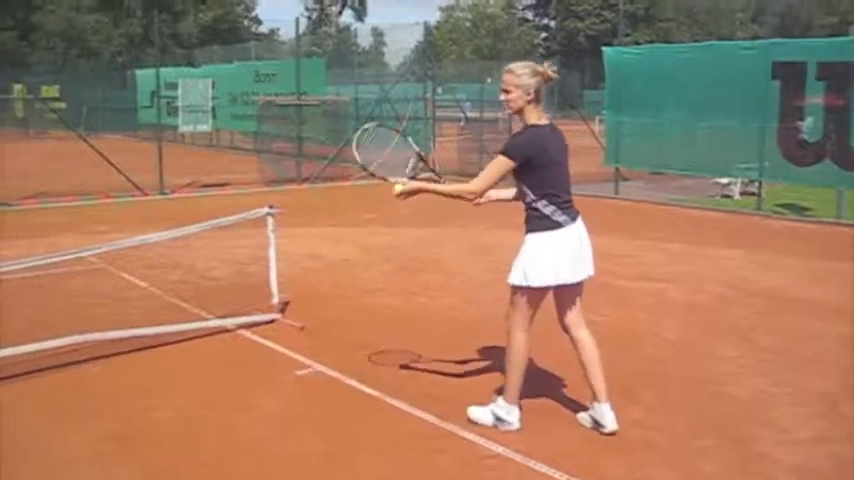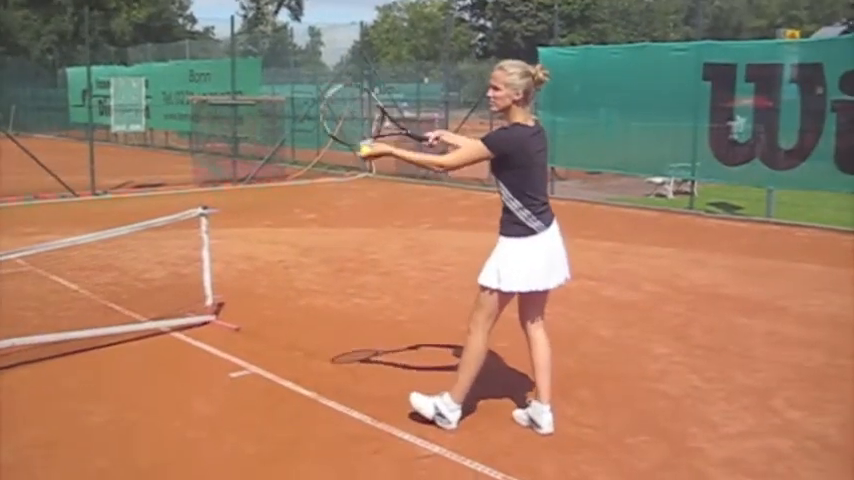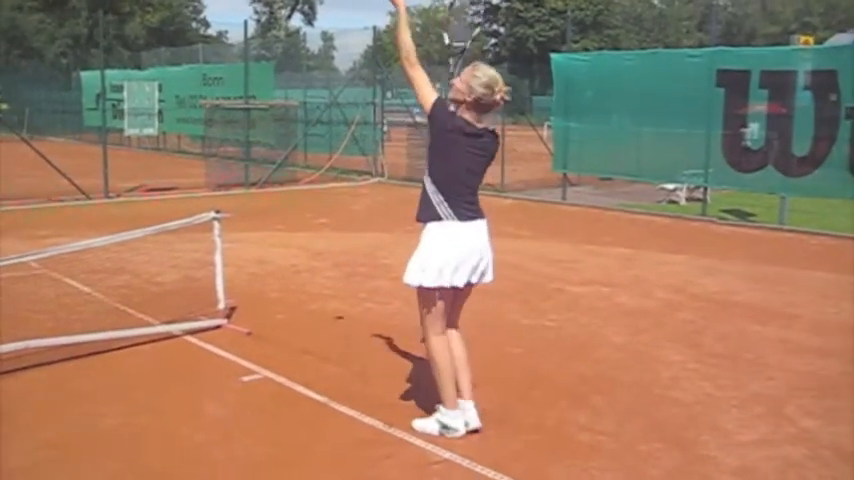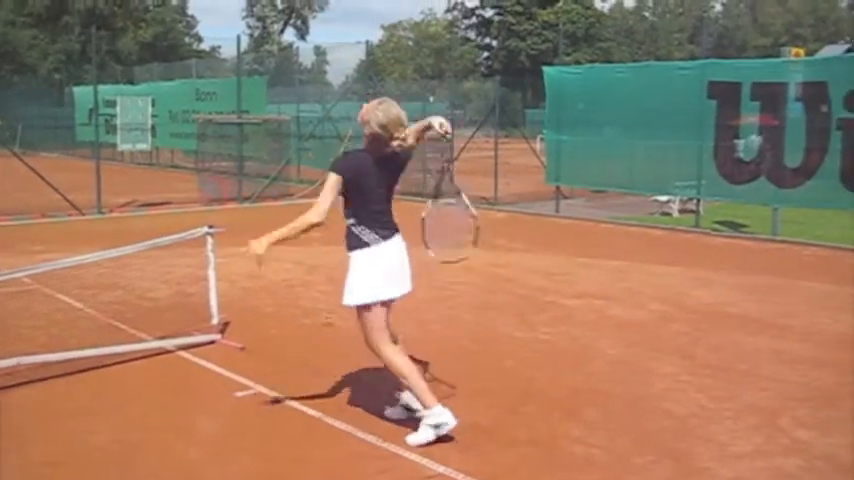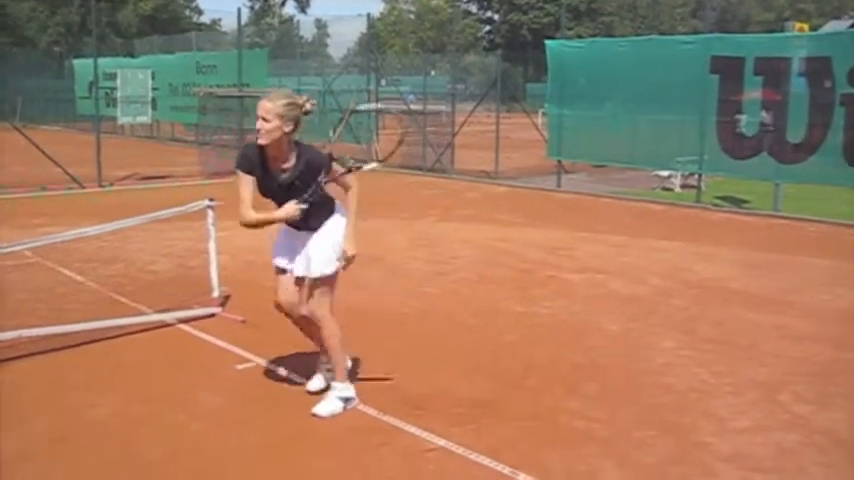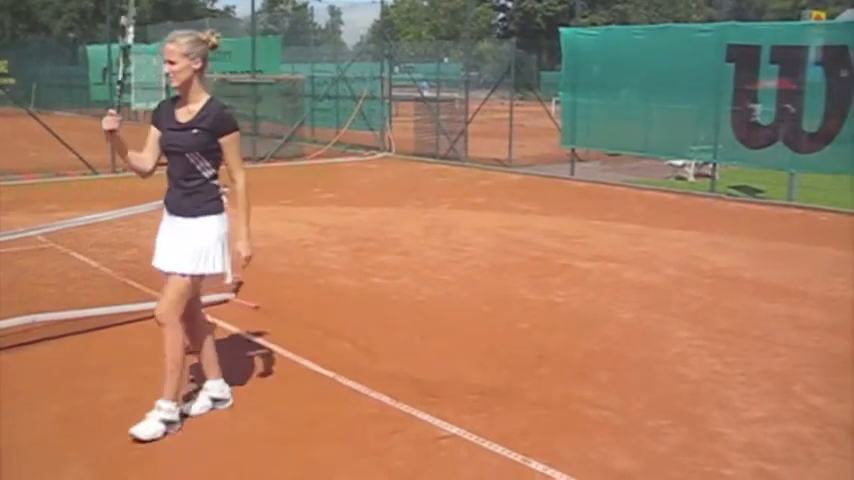
dt=0.7s
person 1, frame 1
left shoulder: (525, 141)
right shoulder: (552, 133)
left elbow: (471, 190)
left wrist: (420, 186)
right wrist: (497, 195)
left hip: (547, 242)
right hip: (572, 235)
left knee: (517, 324)
right knee: (574, 323)
left ankle: (507, 409)
right ankle: (602, 410)
person 1, frame 2
left shoulder: (508, 138)
right shoulder: (533, 132)
left elbow: (444, 163)
right elbow: (482, 150)
left wrist: (389, 150)
right wrist: (451, 136)
left hip: (521, 245)
right hip: (544, 238)
left knee: (479, 325)
right knee: (534, 324)
left ankle: (450, 406)
right ankle: (541, 410)
person 1, frame 3
left shoulder: (444, 120)
right shoulder: (489, 140)
left elbow: (409, 61)
left hip: (444, 238)
right hip: (475, 235)
left knee: (433, 328)
right knee: (448, 325)
left ankle: (451, 415)
right ankle: (466, 406)
person 1, frame 4
left shoulder: (349, 162)
right shoulder: (395, 156)
left elbow: (316, 216)
right elbow: (415, 132)
left wrist: (269, 240)
right wrist: (432, 121)
left hip: (369, 258)
right hip: (391, 249)
left knee: (380, 343)
right knee: (380, 331)
left ankle: (438, 412)
right ankle: (413, 396)
person 1, frame 5
left shoulder: (312, 159)
right shoulder: (250, 157)
left elbow: (350, 186)
right elbow: (245, 217)
left wrist: (348, 234)
right wrist: (276, 215)
left hip: (324, 230)
right hip: (291, 231)
left knee: (320, 310)
right knee: (286, 303)
left ankle: (343, 388)
right ankle: (331, 362)
person 1, frame 6
left shoulder: (218, 116)
right shoulder: (165, 112)
left elbow: (238, 179)
right elbow: (145, 166)
left wrist: (243, 235)
right wrist: (114, 137)
left hip: (202, 225)
right hip: (172, 220)
left knee: (167, 315)
right knee: (189, 311)
left ankle: (167, 408)
right ankle: (216, 386)
